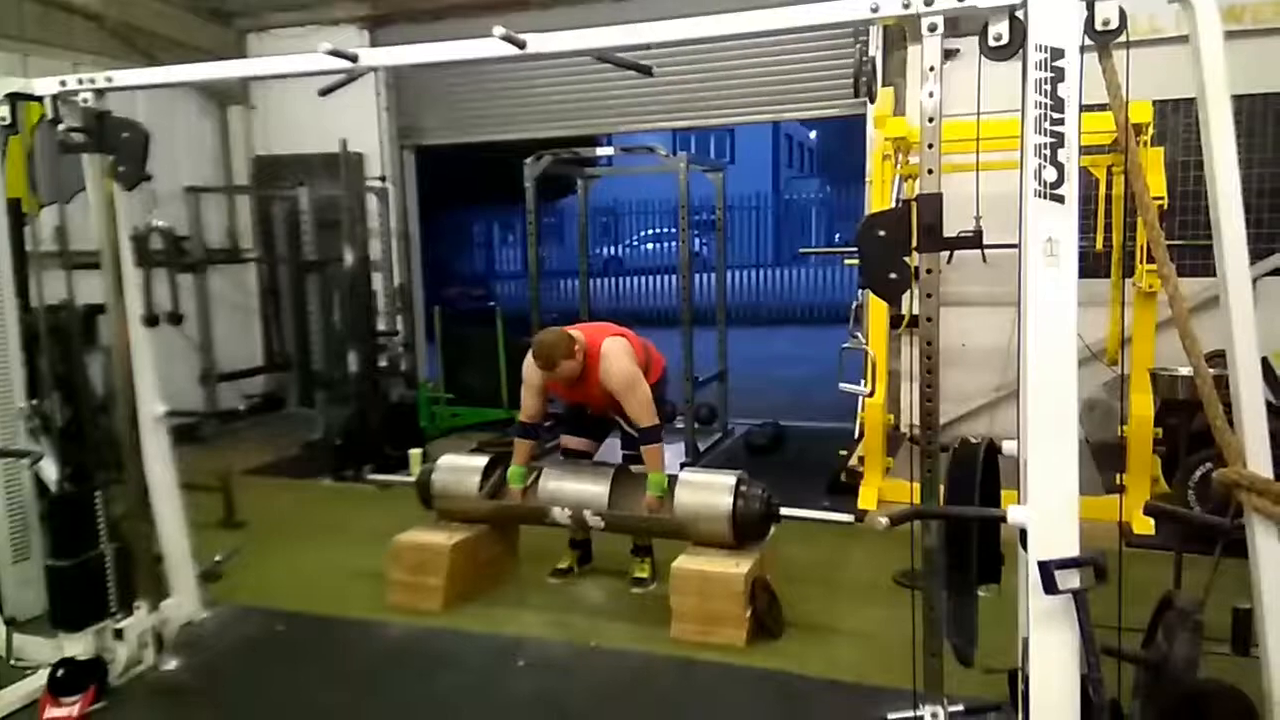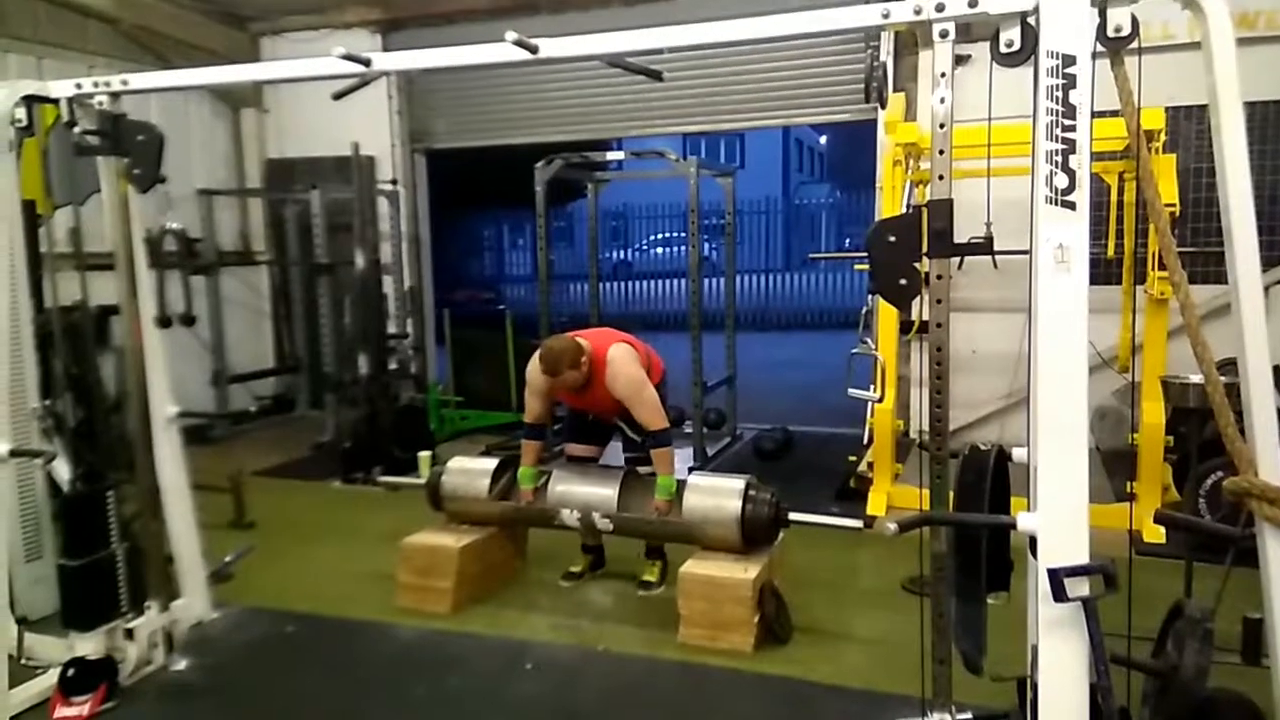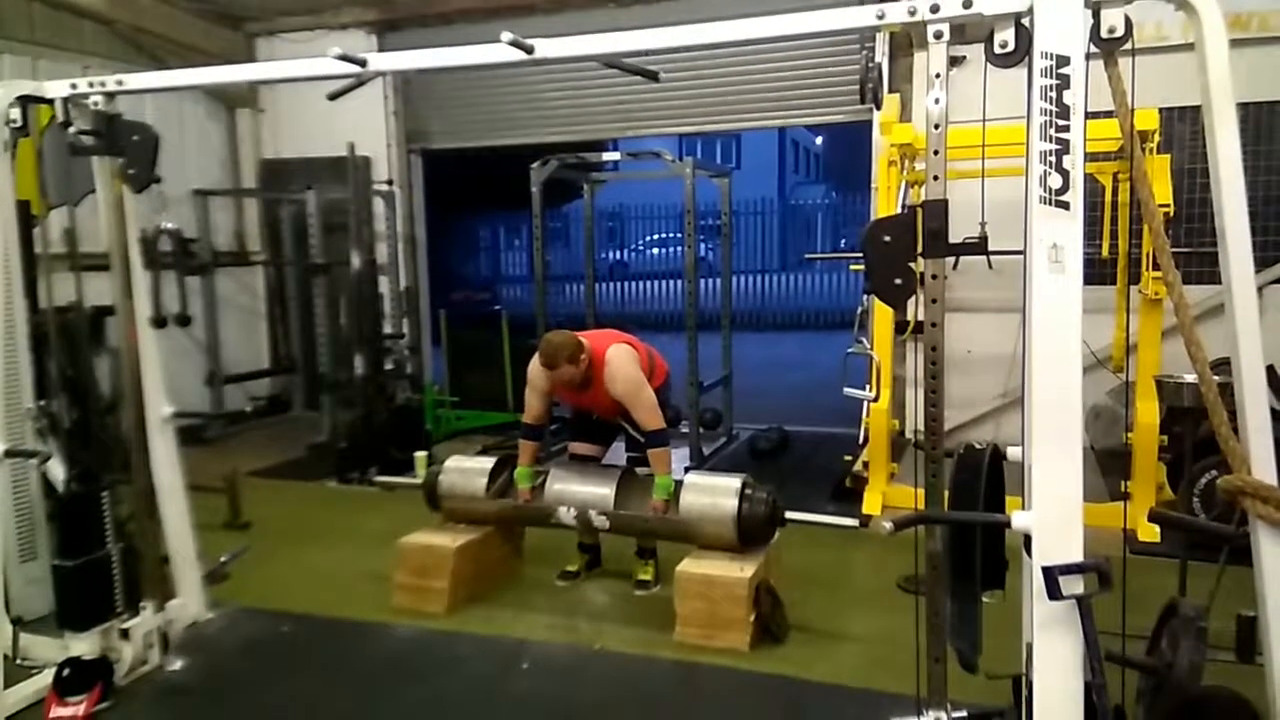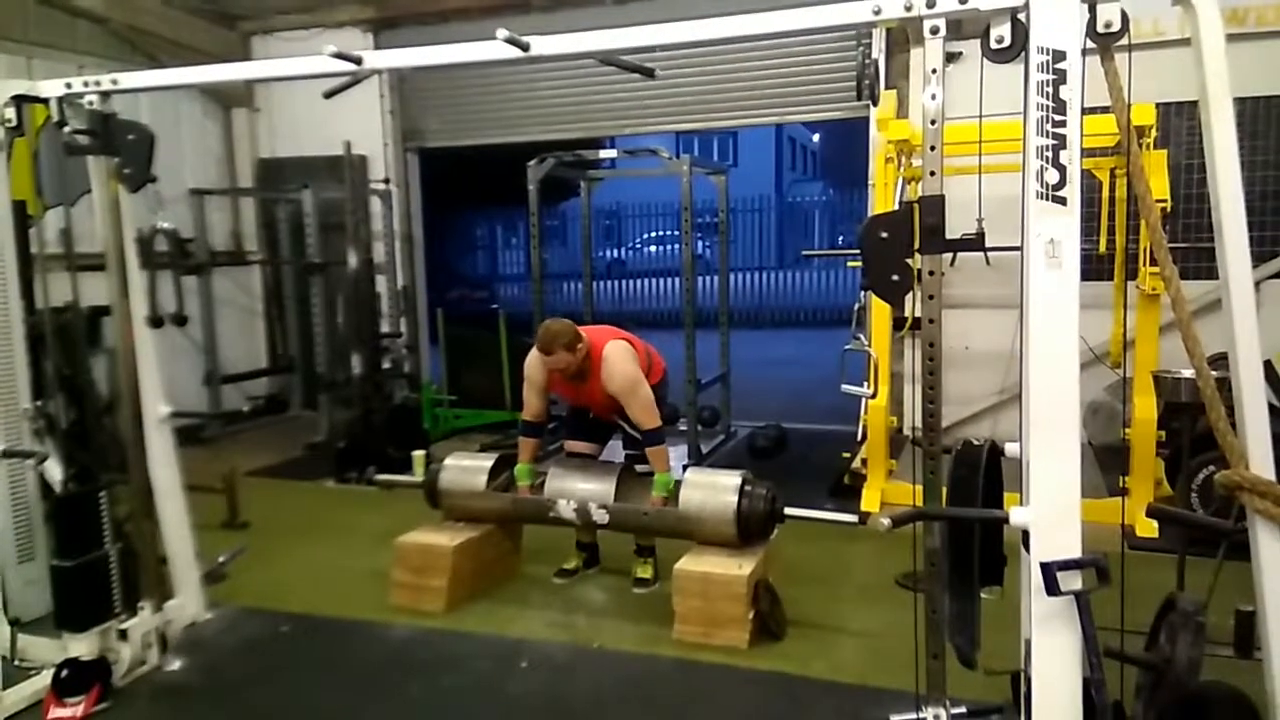
dt=0.5s
person 1, frame 1
left shoulder: (614, 361)
right shoulder: (535, 363)
left elbow: (648, 425)
right elbow: (529, 420)
left wrist: (656, 486)
right wrist: (517, 477)
left hip: (643, 386)
right hip: (588, 397)
right knee: (573, 461)
left ankle: (643, 554)
right ankle: (579, 549)
person 1, frame 2
left shoulder: (619, 367)
right shoulder: (539, 367)
left elbow: (657, 428)
right elbow: (534, 422)
left wrist: (665, 488)
right wrist: (527, 478)
left hip: (643, 390)
right hip: (589, 404)
left knee: (642, 474)
left ankle: (656, 557)
right ankle: (592, 553)
person 1, frame 3
left shoulder: (618, 367)
right shoulder: (540, 367)
left elbow: (655, 429)
right elbow: (532, 422)
left wrist: (662, 488)
right wrist: (524, 478)
left hip: (647, 389)
right hip: (593, 402)
left ankle: (646, 557)
right ankle: (588, 553)
person 1, frame 4
left shoulder: (616, 362)
right shoulder: (536, 362)
left elbow: (651, 426)
right elbow: (532, 418)
left wrist: (661, 485)
right wrist: (523, 475)
left hip: (644, 386)
right hip: (587, 400)
left knee: (640, 473)
left ankle: (645, 556)
right ankle: (586, 551)
